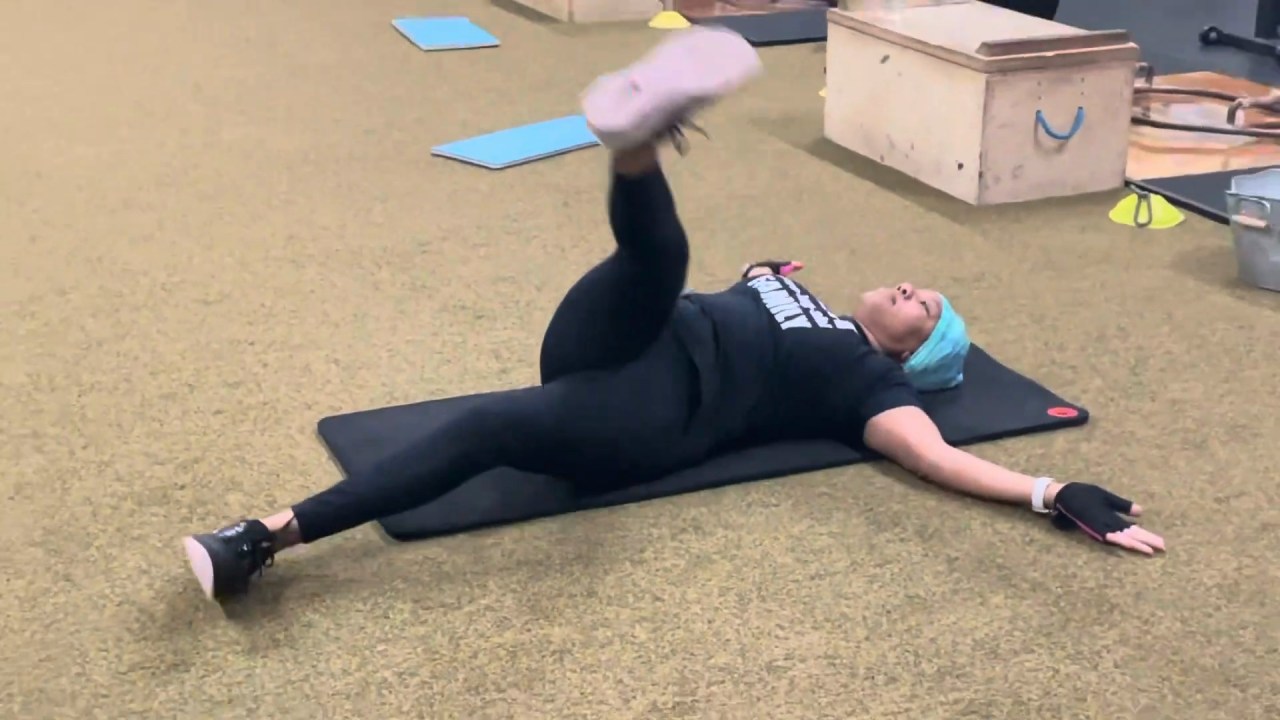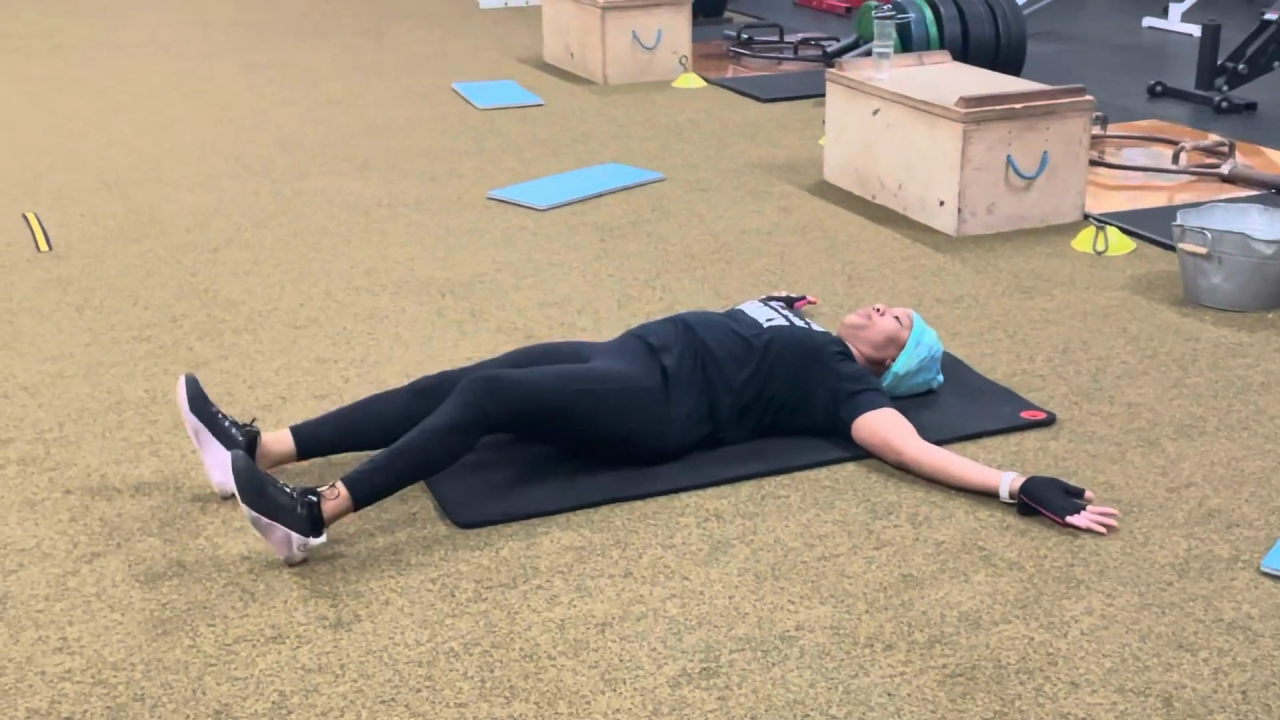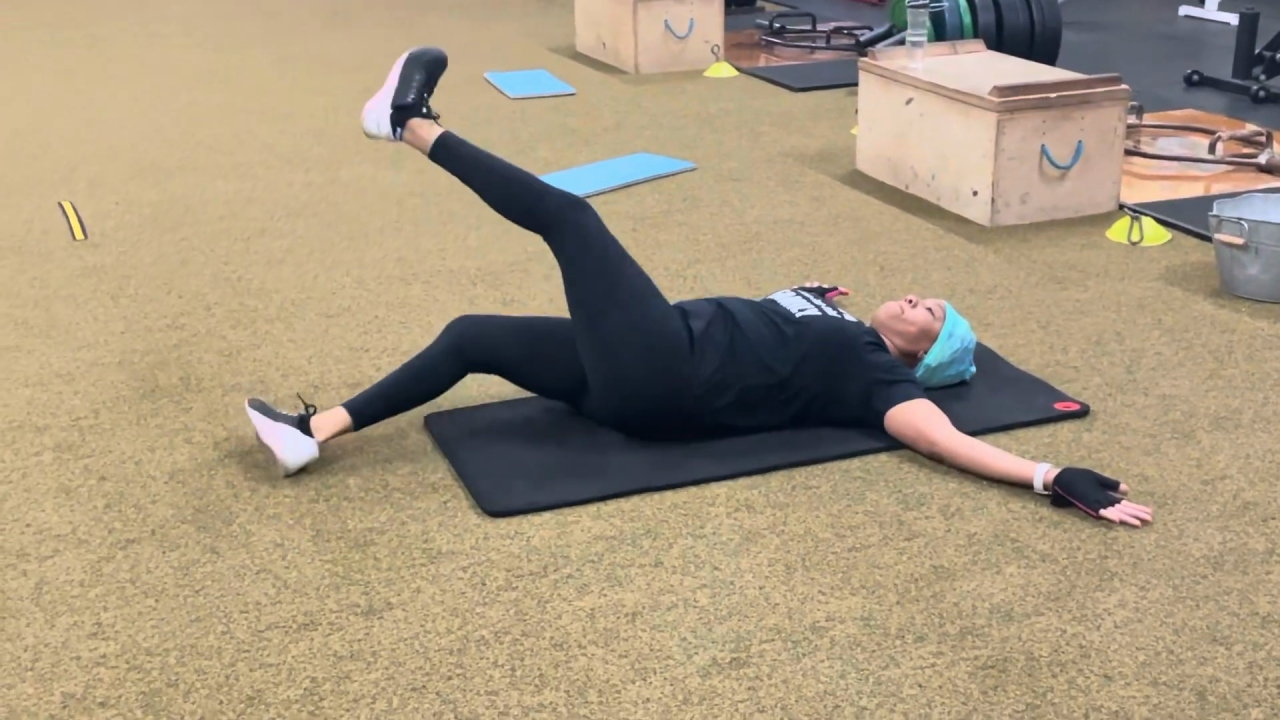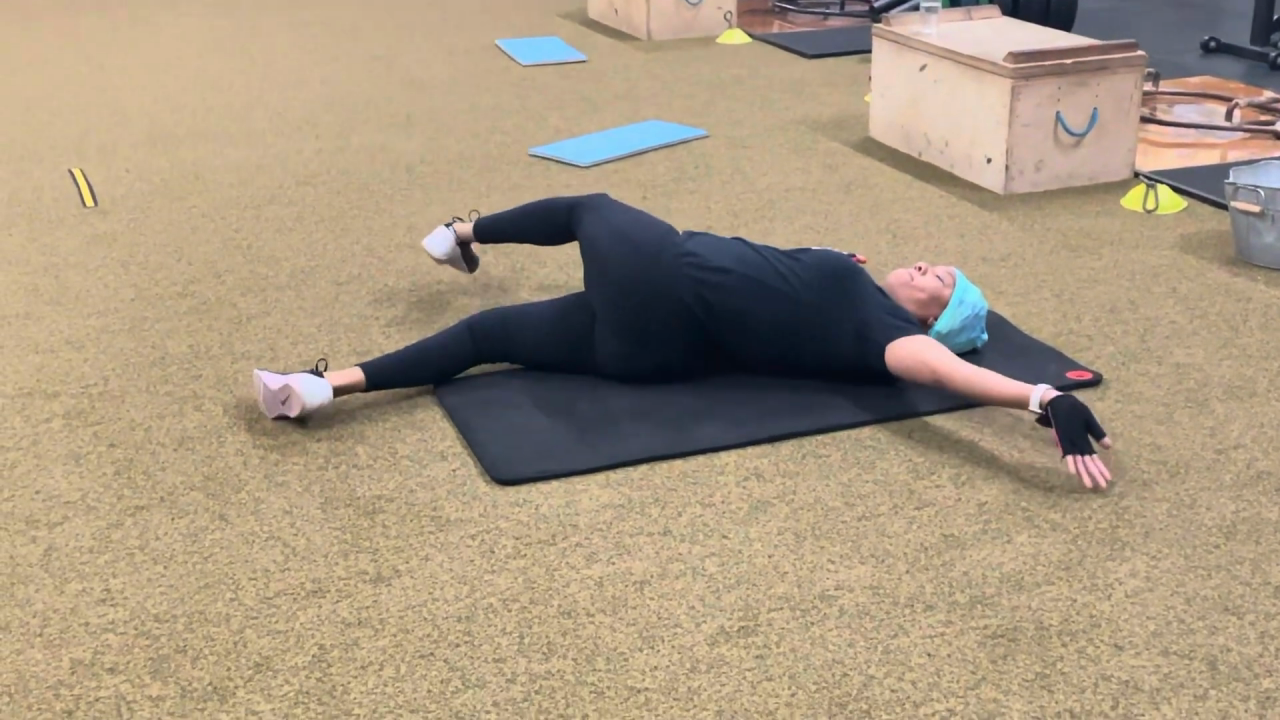
dt=1s
person 1, frame 1
left shoulder: (866, 380)
right shoulder: (792, 279)
left elbow: (944, 459)
left wrist: (1060, 496)
right wrist: (753, 256)
left hip: (643, 416)
right hip: (611, 332)
left knee: (484, 430)
right knee: (657, 255)
left ankle: (263, 540)
right ankle: (641, 135)
person 1, frame 2
left shoulder: (846, 385)
right shoulder: (809, 333)
left elbow: (918, 451)
left wrist: (1025, 488)
right wrist: (778, 304)
left hip: (653, 405)
right hip: (626, 356)
left knee: (484, 394)
right knee: (443, 387)
left ankle: (314, 515)
right ankle: (252, 447)
person 1, frame 3
left shoulder: (878, 377)
right shoulder: (838, 332)
left elbow: (947, 440)
left wrist: (1055, 480)
right wrist: (804, 296)
left hip: (664, 381)
right hip: (649, 374)
left knee: (567, 213)
right knee: (470, 337)
left ankle: (414, 123)
right ankle: (313, 432)
person 1, frame 4
left shoulder: (879, 329)
right shoulder: (858, 299)
left elbow: (942, 367)
left wrist: (1045, 400)
right hip: (657, 341)
left knee: (591, 205)
right knee: (492, 331)
left ankle: (466, 235)
right ankle: (323, 384)
